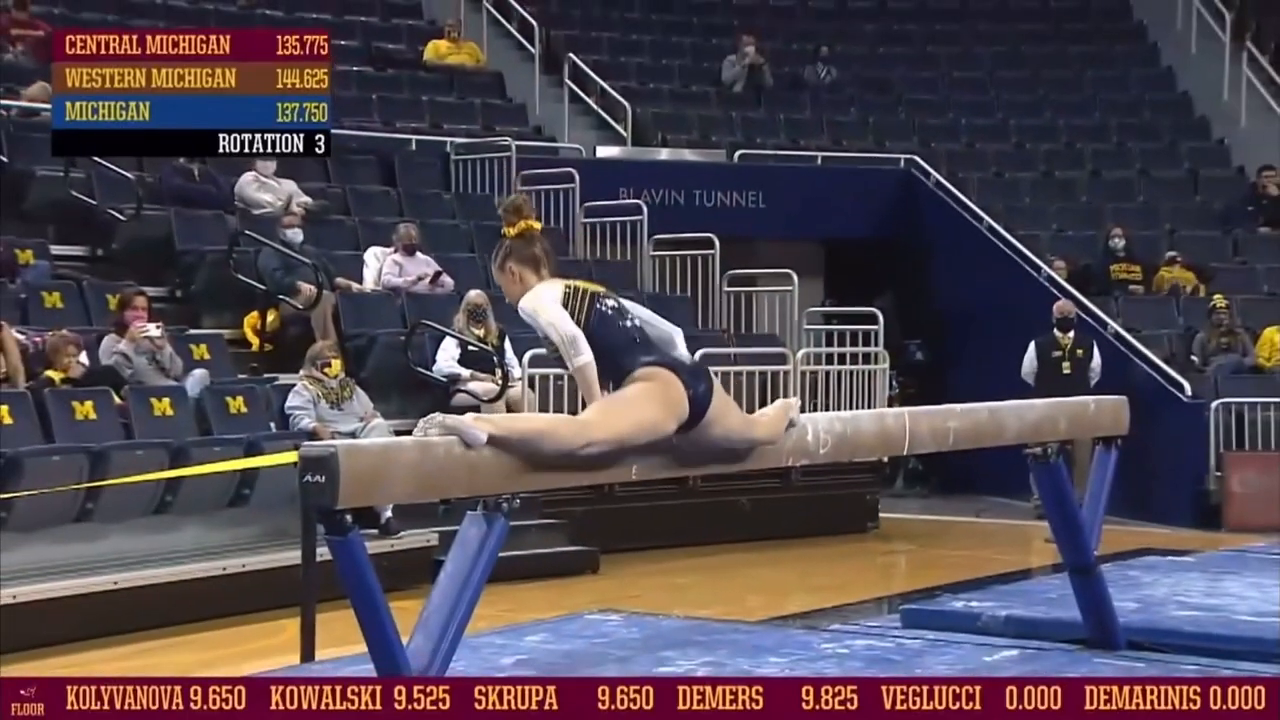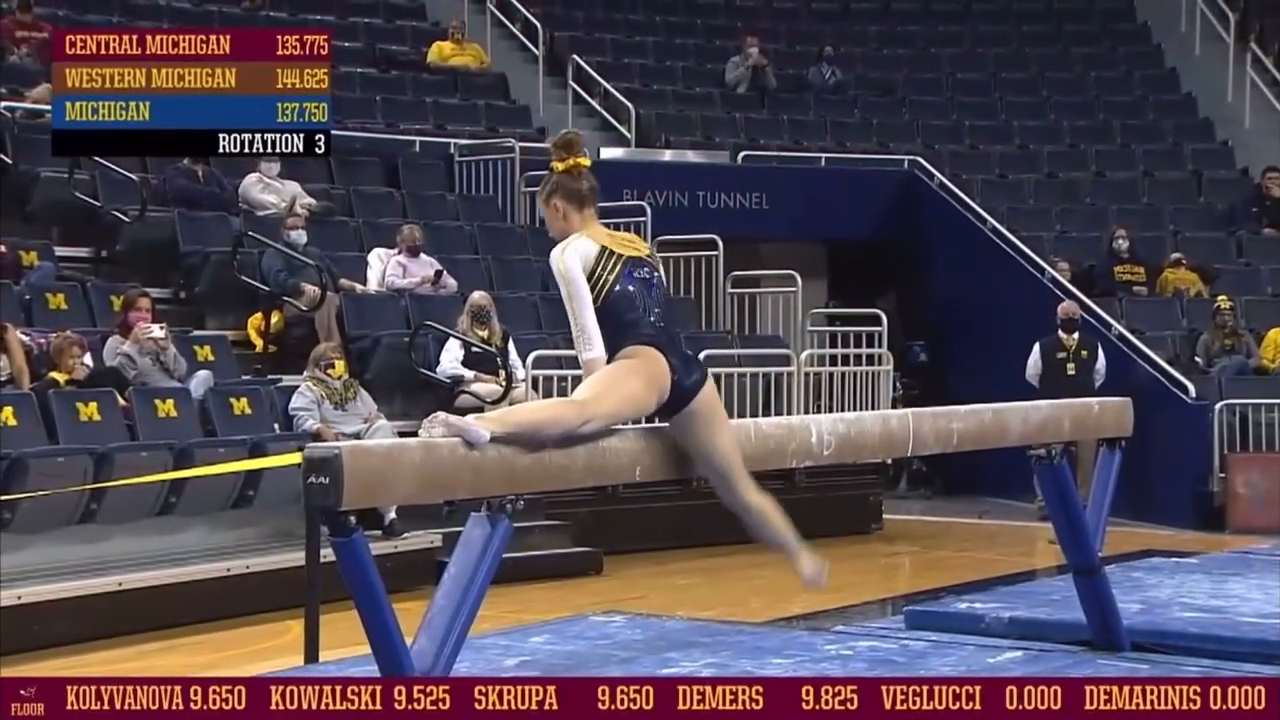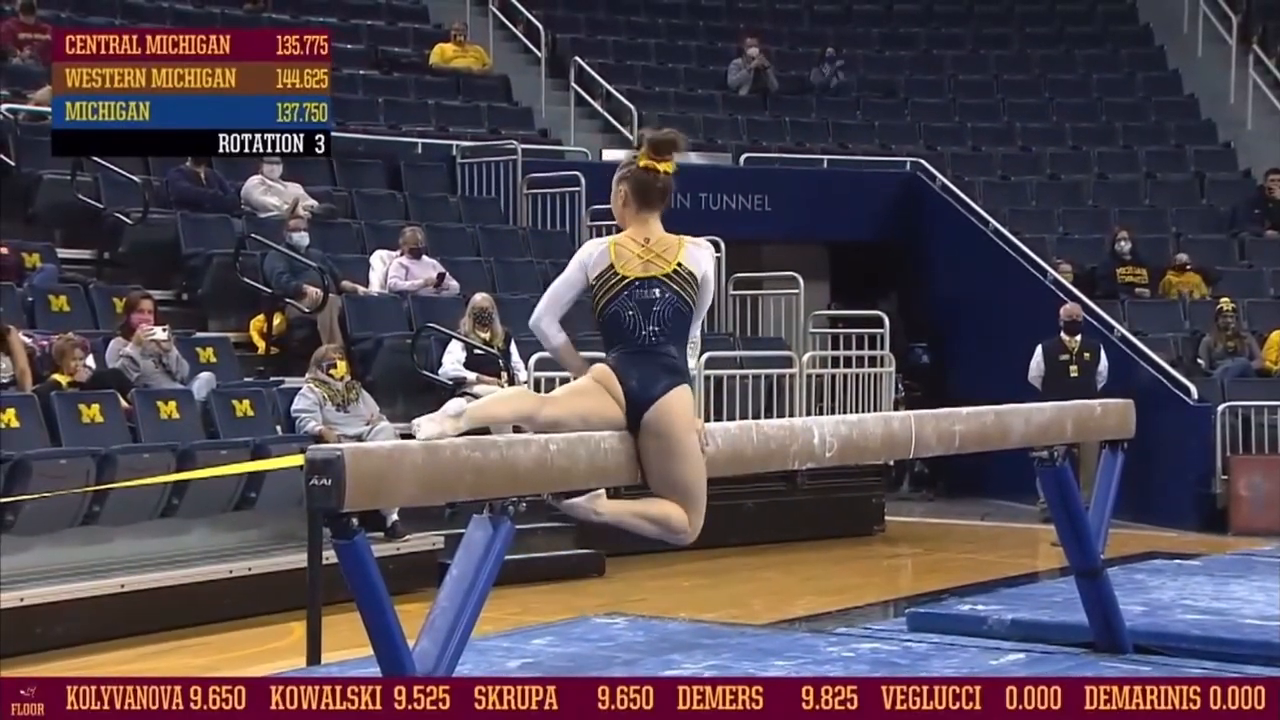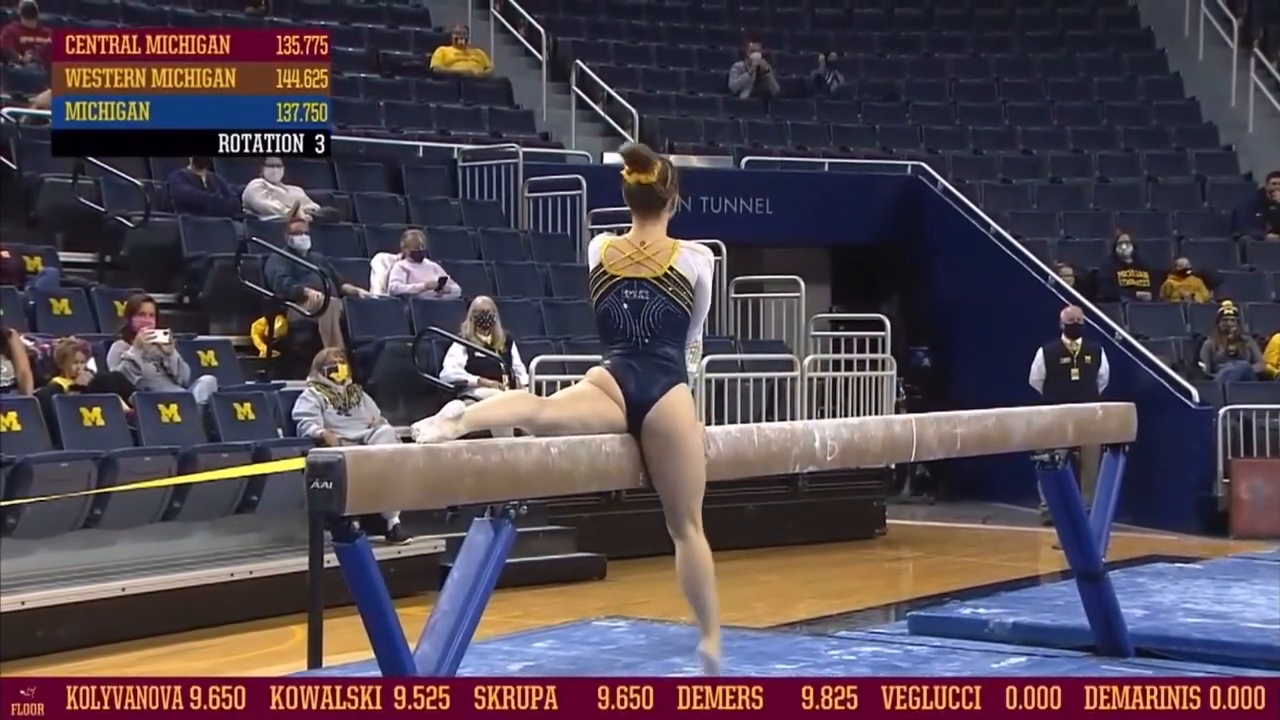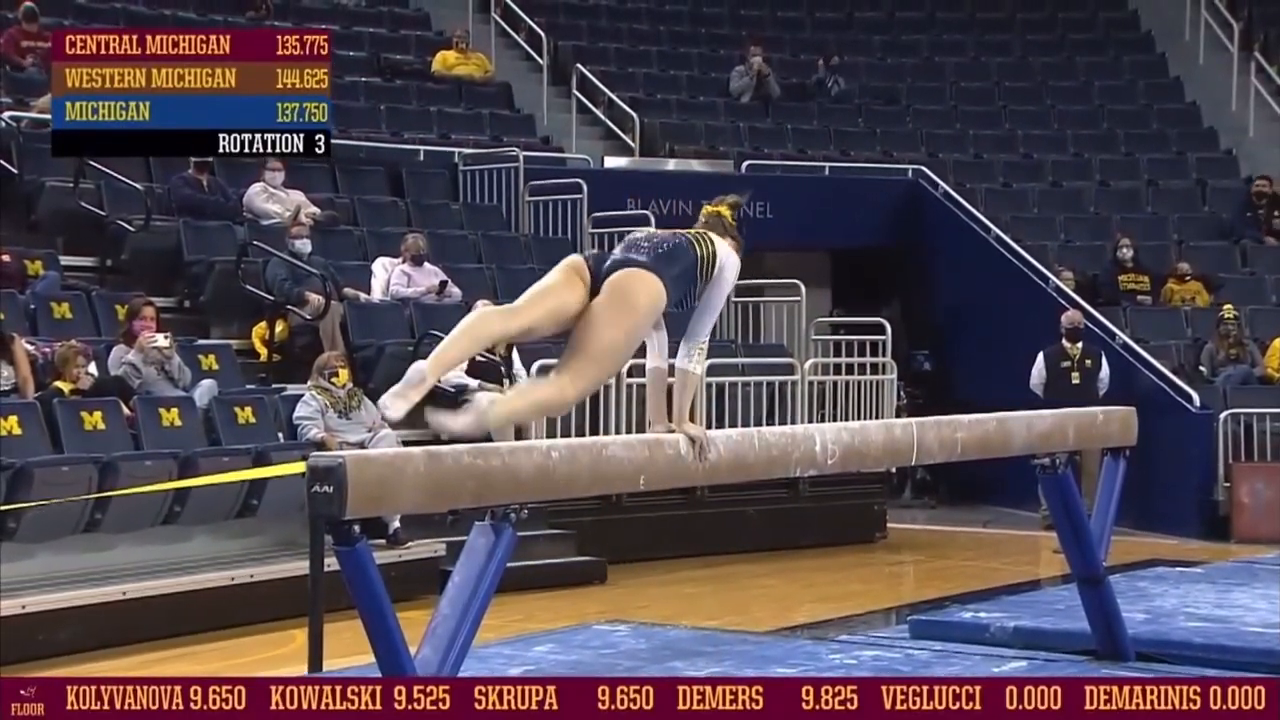
dt=0.7s
person 1, frame 1
left shoulder: (535, 299)
right shoulder: (594, 293)
left elbow: (575, 345)
right elbow: (672, 334)
left wrist: (598, 409)
left hip: (659, 391)
right hip: (694, 383)
left ankle: (475, 425)
person 1, frame 2
left shoulder: (569, 249)
right shoulder: (638, 245)
left elbow: (591, 342)
left wrist: (604, 412)
left hip: (644, 363)
right hip: (687, 369)
right knee: (739, 490)
left ankle: (477, 425)
right ankle: (803, 556)
person 1, frame 3
left shoulder: (597, 252)
right shoulder: (701, 255)
left elbow: (543, 322)
left wrist: (579, 371)
left hip: (615, 383)
right hip: (667, 392)
right knee: (685, 521)
left ankle: (462, 417)
right ankle: (597, 507)
person 1, frame 4
left shoulder: (599, 249)
right shoulder: (698, 259)
left hip: (613, 384)
right hip: (665, 394)
right knee: (688, 527)
left ankle: (460, 419)
right ankle: (710, 636)
person 1, frame 5
left shoulder: (654, 238)
right shoulder: (727, 256)
left elbow: (656, 340)
right elbow: (695, 345)
left wrist: (659, 419)
right wrist: (681, 419)
left hip: (587, 269)
right hip: (636, 286)
left knee: (506, 319)
right knee: (568, 385)
left ankle: (426, 376)
right ankle: (480, 417)
person 2, frame 1
left shoulder: (1087, 344)
right shoulder: (1039, 345)
left elbow: (1095, 372)
right elbow: (1028, 373)
left wrist: (1082, 389)
right wrist: (1043, 389)
left knee: (1081, 457)
right ankle: (1041, 501)
person 2, frame 2
left shoulder: (1092, 346)
right shoulder: (1043, 346)
left elbow: (1099, 374)
right elbow: (1032, 375)
left wrist: (1086, 391)
right wrist: (1049, 391)
left knee: (1085, 459)
right ankle: (1045, 502)
person 2, frame 3
left shoulder: (1095, 348)
right shoulder: (1046, 348)
left elbow: (1102, 376)
right elbow: (1034, 377)
left wrist: (1088, 393)
right wrist: (1052, 393)
left knee: (1088, 461)
left ankle: (1086, 504)
right ankle: (1047, 504)
person 2, frame 4
left shoulder: (1096, 351)
right shoulder: (1047, 352)
left elbow: (1103, 379)
right elbow: (1035, 380)
left wrist: (1089, 397)
right wrist: (1053, 397)
left knee: (1089, 465)
left ankle: (1088, 508)
right ankle: (1049, 508)
person 2, frame 5
left shoulder: (1096, 355)
right shoulder: (1047, 355)
left elbow: (1103, 383)
right elbow: (1036, 385)
left wrist: (1088, 400)
right wrist: (1055, 401)
left knee: (1090, 469)
right ankle: (1049, 512)
person 3, frame 1
left shoulder: (350, 385)
right shoulder: (304, 390)
left elbow: (370, 410)
right elbow: (299, 418)
left wrist: (372, 416)
right wrist: (317, 428)
left hip: (362, 431)
right hip: (334, 438)
person 3, frame 2
left shoulder: (354, 387)
right shoulder: (308, 391)
left elbow: (375, 411)
right elbow: (302, 419)
left wrist: (376, 418)
right wrist: (320, 429)
left hip: (367, 434)
right hip: (337, 439)
left knee: (383, 429)
person 3, frame 3
left shoulder: (356, 389)
right shoulder: (310, 392)
left elbow: (377, 414)
right elbow: (305, 421)
left wrist: (378, 420)
right wrist: (323, 431)
left hip: (369, 436)
right hip: (339, 441)
left knee: (385, 430)
person 3, frame 4
left shoulder: (357, 392)
right shoulder: (312, 396)
left elbow: (378, 417)
right elbow: (306, 425)
left wrist: (379, 424)
right wrist: (323, 434)
left hip: (370, 440)
right hip: (341, 445)
left knee: (386, 433)
person 3, frame 5
left shoulder: (358, 396)
right shoulder: (313, 399)
left elbow: (379, 421)
right elbow: (306, 429)
left wrist: (380, 427)
right wrist: (324, 438)
left hip: (371, 443)
right hip: (342, 449)
left knee: (388, 437)
